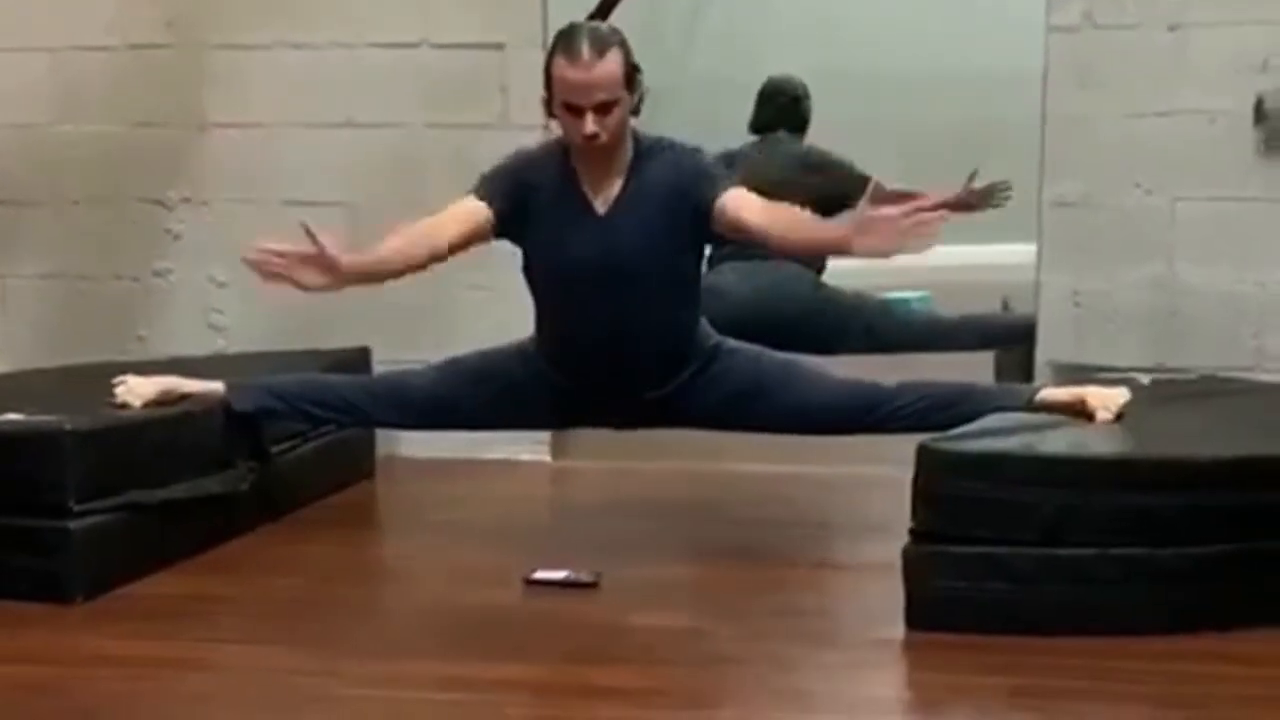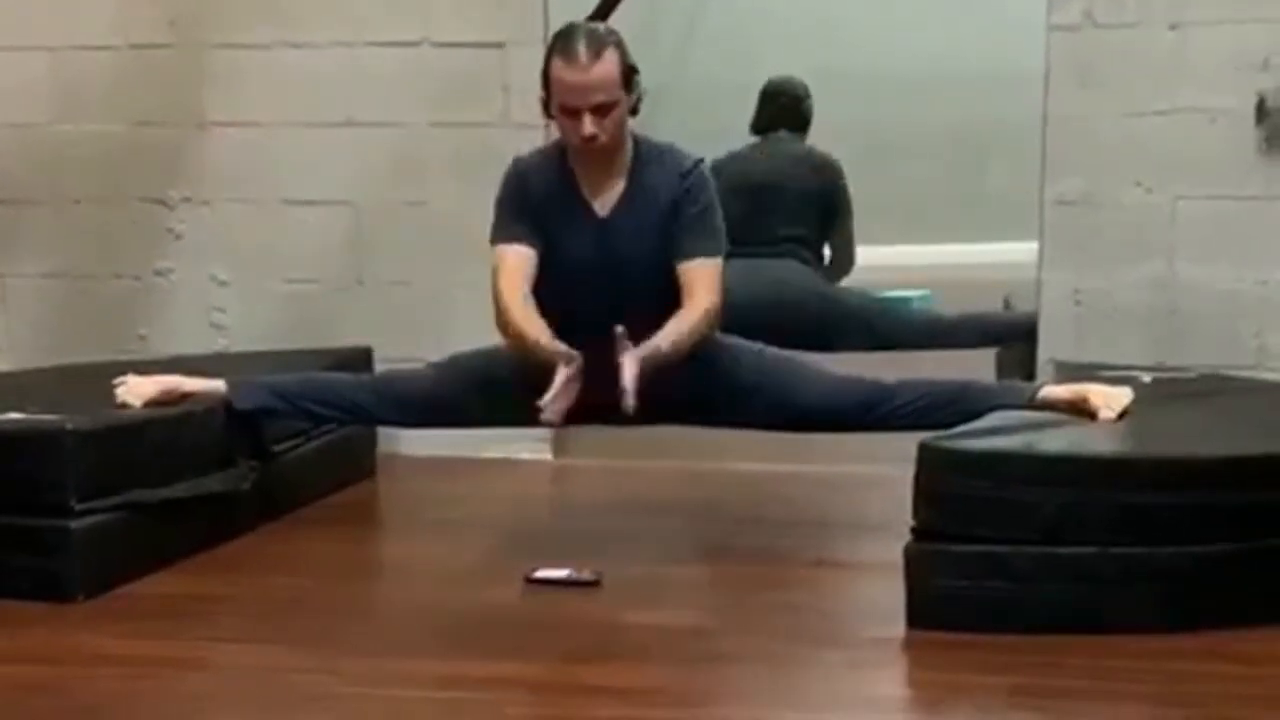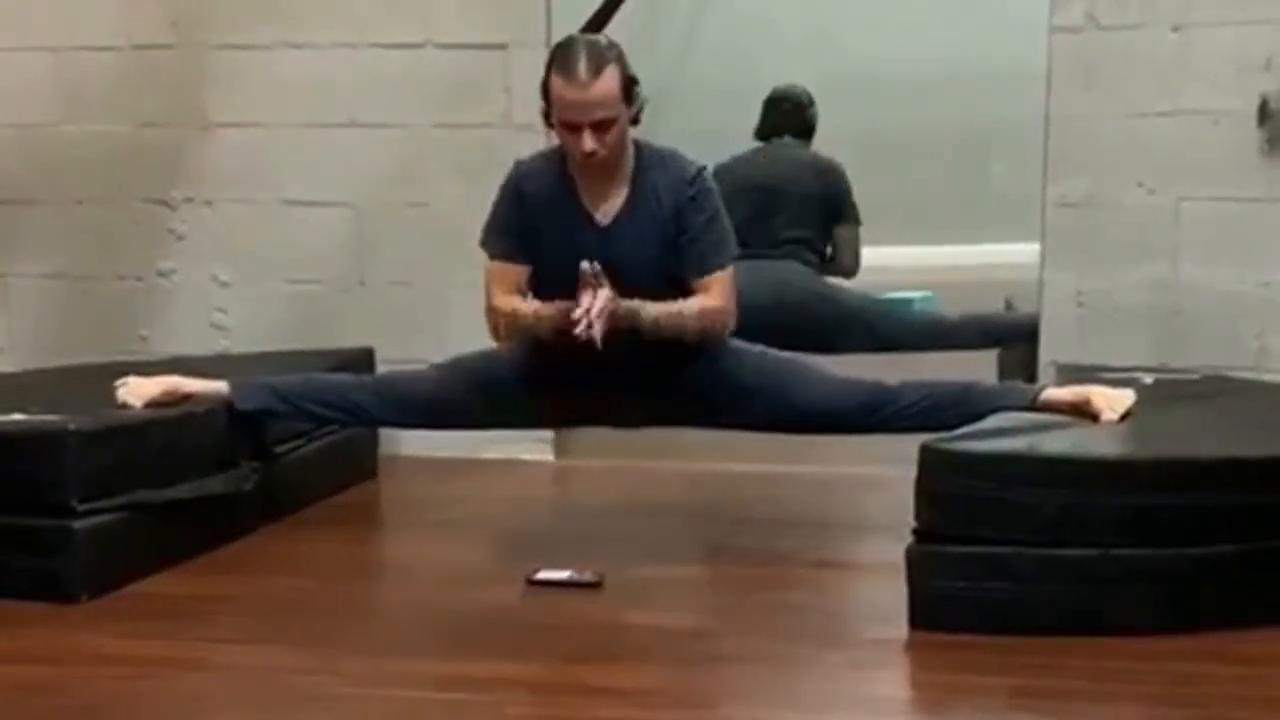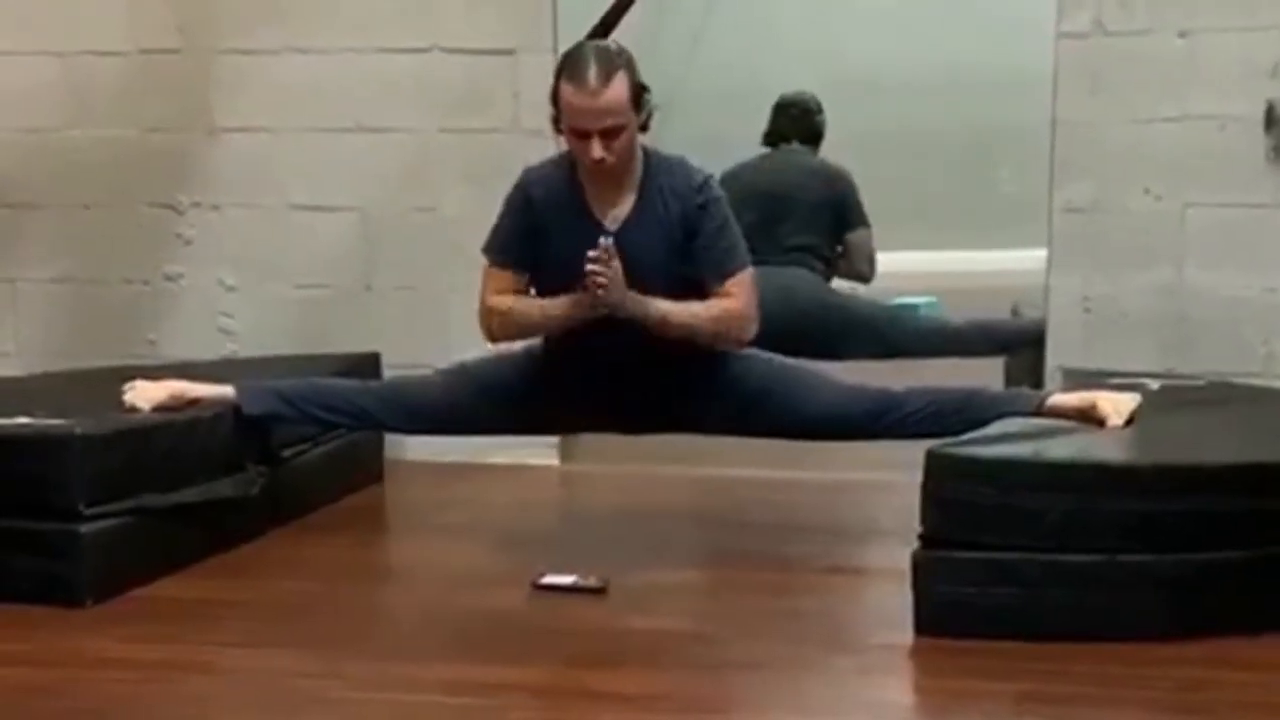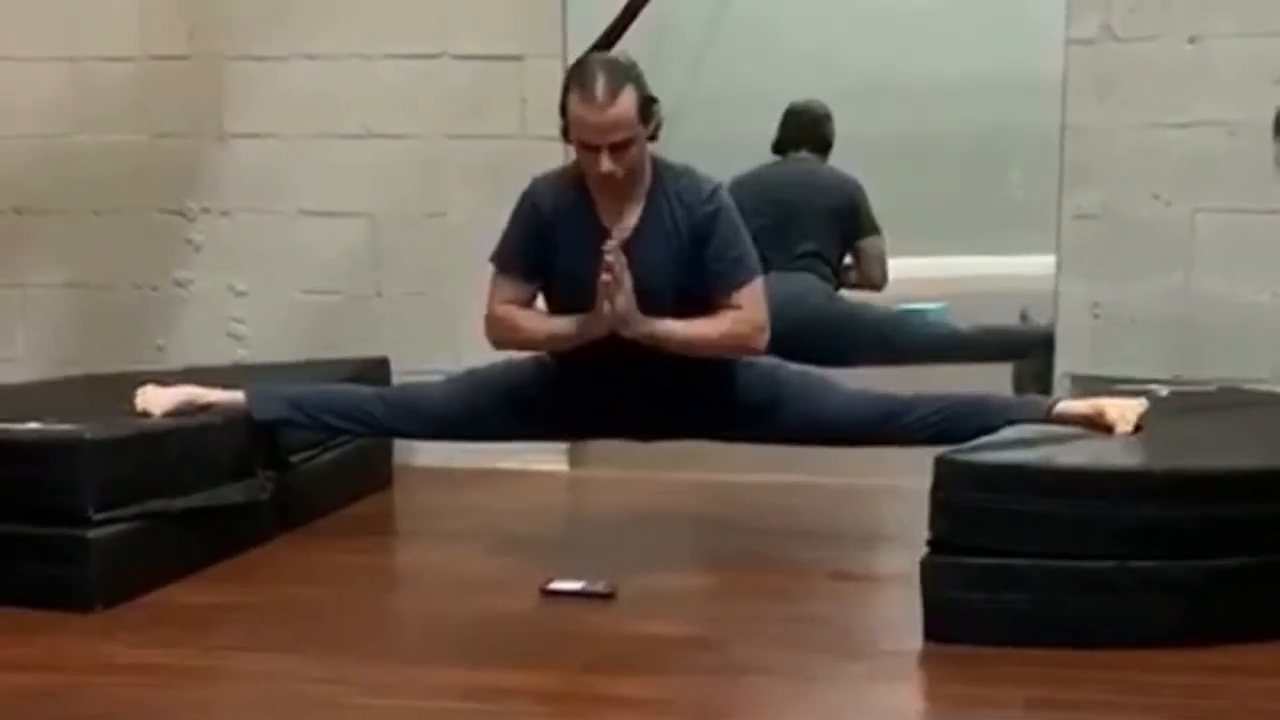
dt=0.4s
person 1, frame 1
left shoulder: (682, 171)
right shoulder: (524, 177)
left elbow: (762, 218)
right elbow: (443, 231)
left wrist: (848, 233)
right wrist: (349, 267)
left hip: (686, 376)
right hip: (556, 379)
left knee: (860, 405)
right knee: (388, 398)
person 1, frame 2
left shoulder: (680, 176)
right shoulder: (527, 179)
left elbow: (703, 308)
right elbow: (511, 300)
left wrist: (640, 356)
right wrist: (559, 361)
left hip: (674, 368)
right hip: (556, 366)
left knee: (857, 403)
right knee: (384, 397)
person 1, frame 3
left shoulder: (683, 184)
right shoulder: (526, 186)
left elbow: (719, 316)
right elbow: (501, 316)
left wrist: (627, 311)
right wrist: (570, 312)
left hip: (678, 371)
right hip: (556, 374)
left knee: (863, 403)
right knee: (385, 399)
left ankle: (1052, 396)
person 1, frame 4
left shoulder: (692, 191)
right shoulder: (535, 192)
left elbow: (740, 321)
right elbow: (495, 314)
left wrist: (637, 302)
right wrist: (580, 303)
left hip: (689, 379)
right hip: (564, 379)
left knee: (870, 410)
right knee: (392, 404)
person 1, frame 5
left shoulder: (700, 202)
right shoulder: (543, 202)
left elbow: (751, 332)
right elbow: (501, 323)
left wrist: (645, 324)
right wrist: (589, 324)
left hip: (697, 386)
right hip: (572, 387)
left knee: (879, 416)
right knee: (405, 410)
person 2, frame 1
left shoulder: (722, 166)
right shoulder: (823, 166)
right elbow: (889, 201)
right wrist: (958, 202)
left hip: (725, 298)
right hip: (792, 295)
right knee: (928, 331)
right ankle: (1034, 329)
person 2, frame 2
left shoulder: (721, 169)
right shoulder: (822, 167)
right elbow: (843, 260)
right wrist: (814, 278)
left hip: (728, 297)
right hip: (794, 292)
right knee: (925, 328)
right ankle: (1033, 326)
person 2, frame 3
left shoulder: (724, 172)
right shoulder: (825, 171)
right elbow: (847, 263)
right hip: (794, 294)
right knee: (921, 328)
right ankle: (1033, 327)
person 2, frame 4
left shoulder: (732, 178)
right shoulder: (833, 178)
right elbow: (863, 268)
right hip: (800, 300)
right knee: (928, 334)
right ankle: (1037, 333)
person 2, frame 5
left shoulder: (740, 186)
right shoulder: (843, 186)
right elbow: (875, 276)
right hip: (808, 308)
right knee: (934, 339)
right ankle: (1045, 340)
